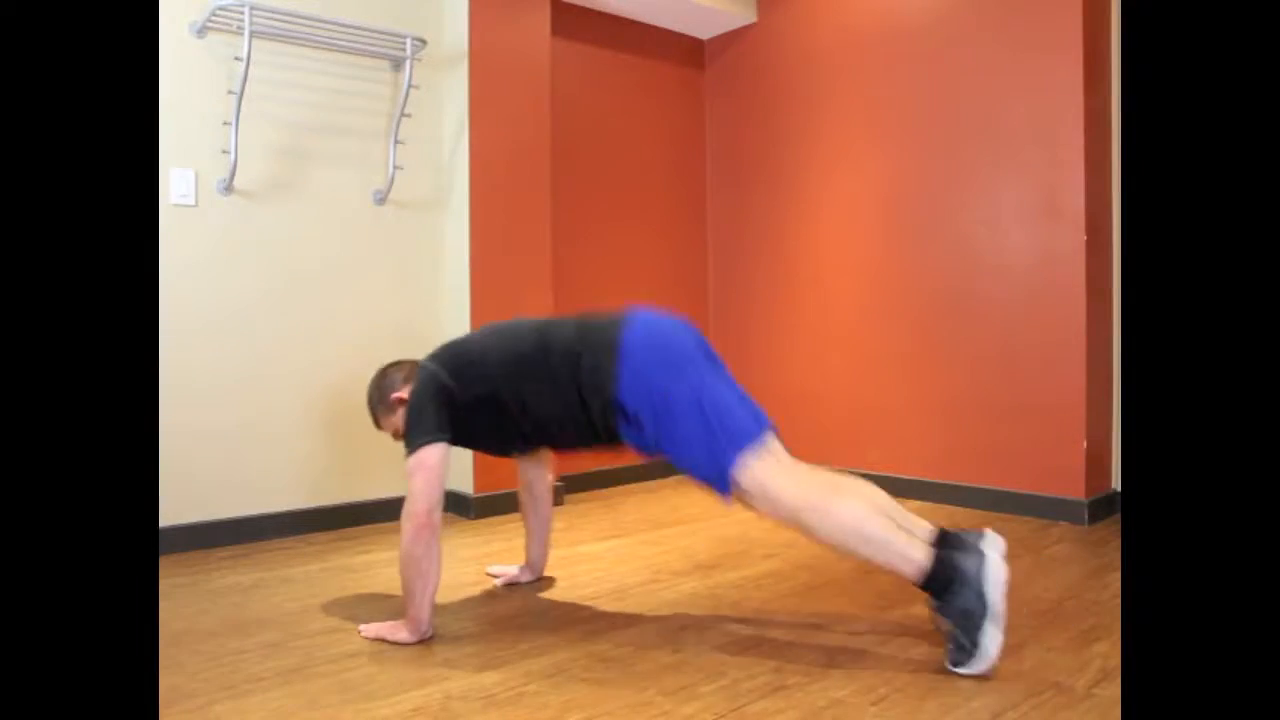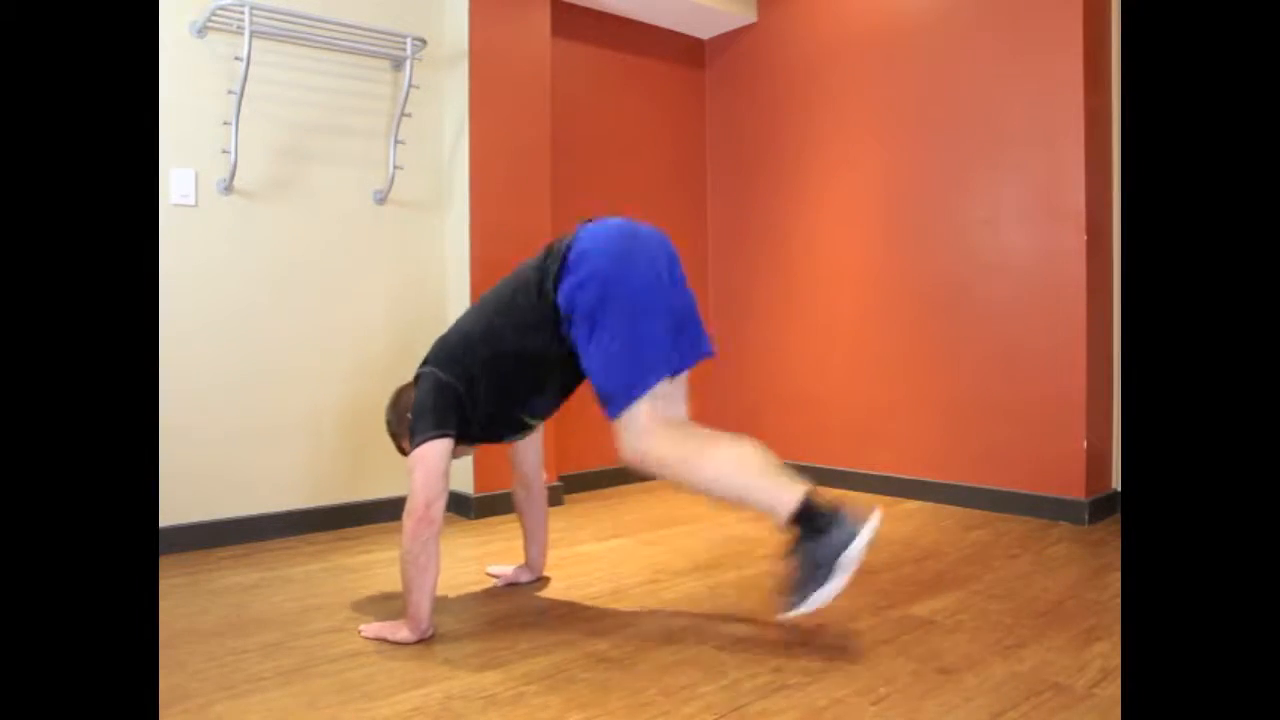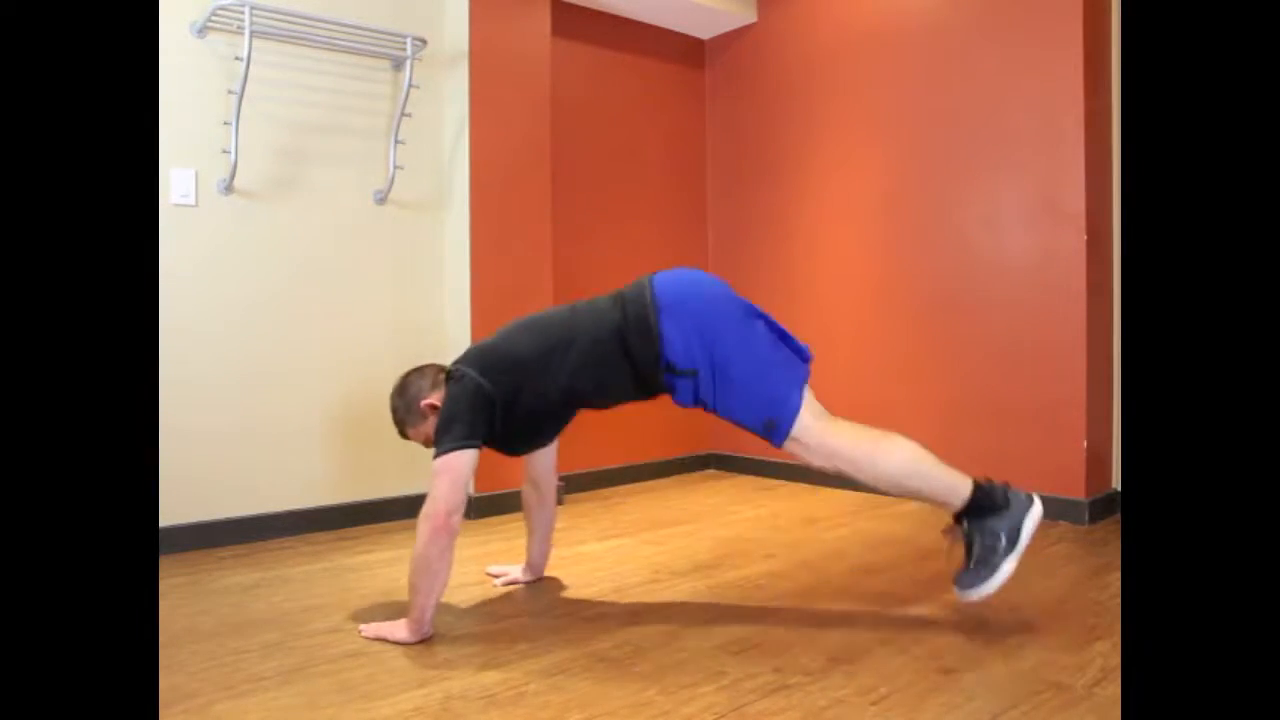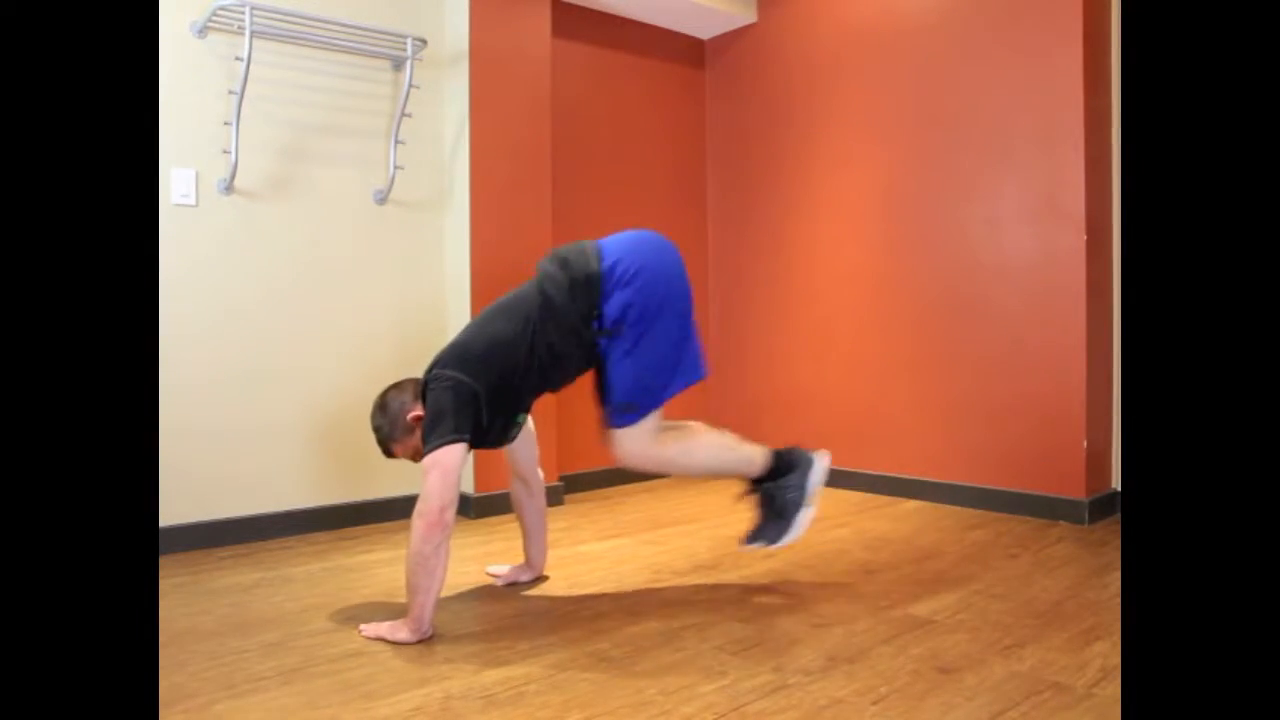
dt=0.7s
person 1, frame 1
left shoulder: (434, 390)
right shoulder: (475, 396)
left elbow: (421, 513)
right elbow: (537, 467)
left wrist: (415, 620)
right wrist: (533, 564)
left hip: (644, 365)
right hip: (652, 348)
left knee: (777, 489)
right knee: (776, 481)
left ankle: (958, 572)
right ankle: (953, 547)
person 1, frame 2
left shoulder: (436, 391)
right shoulder: (500, 392)
left elbow: (425, 505)
right elbow: (528, 470)
left wrist: (415, 623)
right wrist: (533, 564)
left hip: (605, 264)
right hip: (628, 255)
left knee: (646, 443)
right knee: (666, 437)
left ankle: (818, 528)
right ankle: (818, 523)
person 1, frame 3
left shoulder: (467, 393)
right shoulder: (506, 383)
left elbow: (441, 516)
right elbow: (541, 474)
left wrist: (417, 623)
right wrist: (533, 565)
left hip: (678, 316)
right hip: (679, 313)
left knee: (814, 438)
right knee: (813, 434)
left ankle: (990, 506)
right ankle: (984, 508)
person 1, frame 4
left shoulder: (449, 395)
right shoulder: (476, 386)
left elbow: (436, 512)
right elbow: (527, 471)
left wrist: (416, 623)
right wrist: (534, 564)
left hip: (634, 273)
right hip: (623, 275)
left knee: (631, 448)
right knee: (640, 438)
left ankle: (781, 469)
right ankle: (776, 479)
